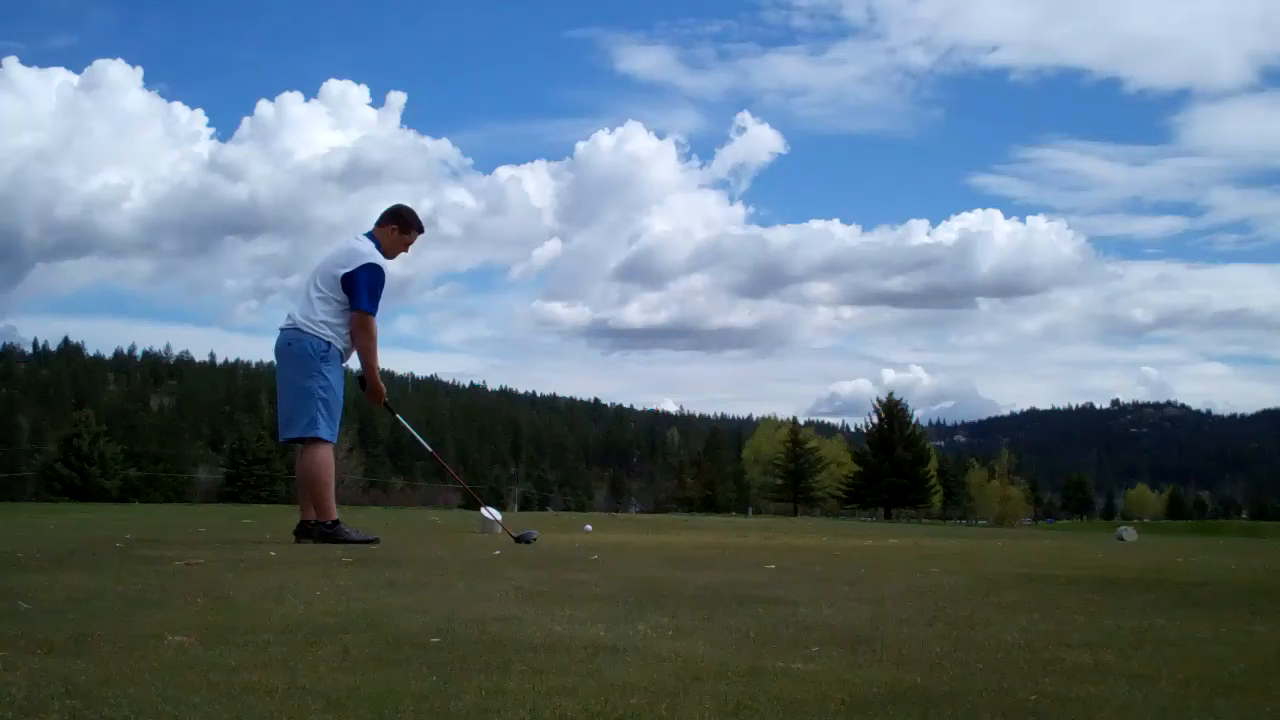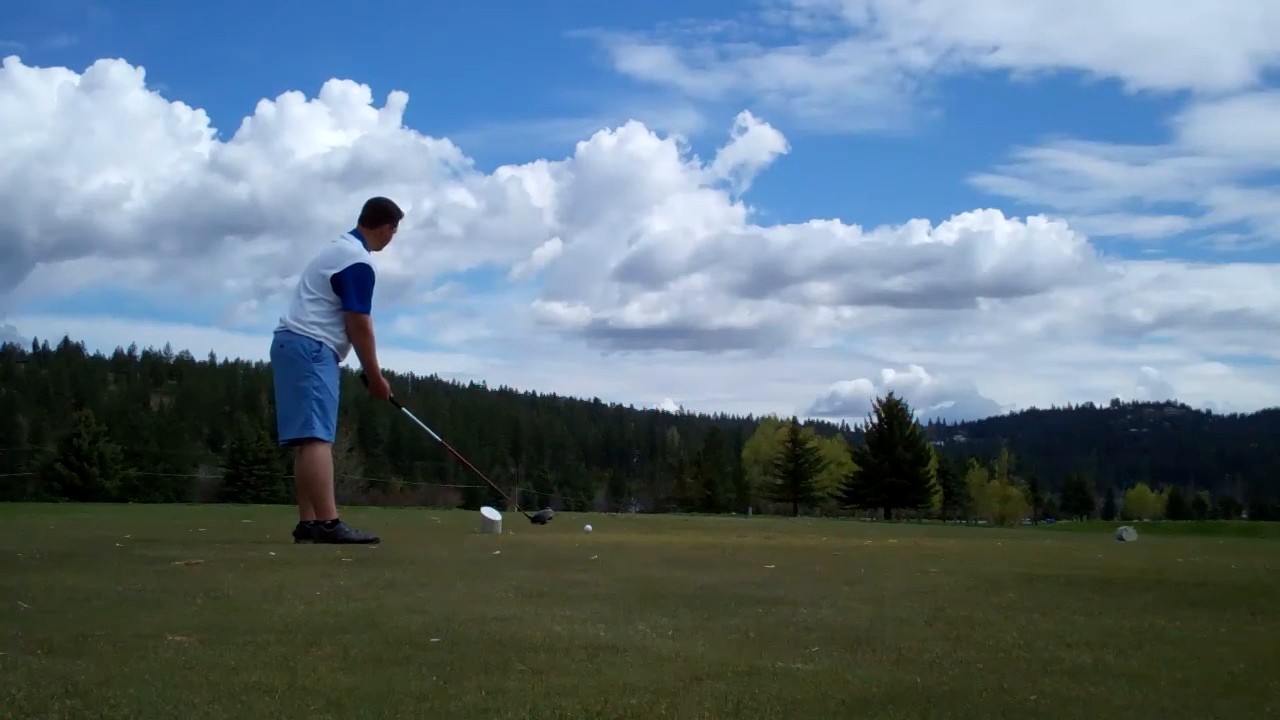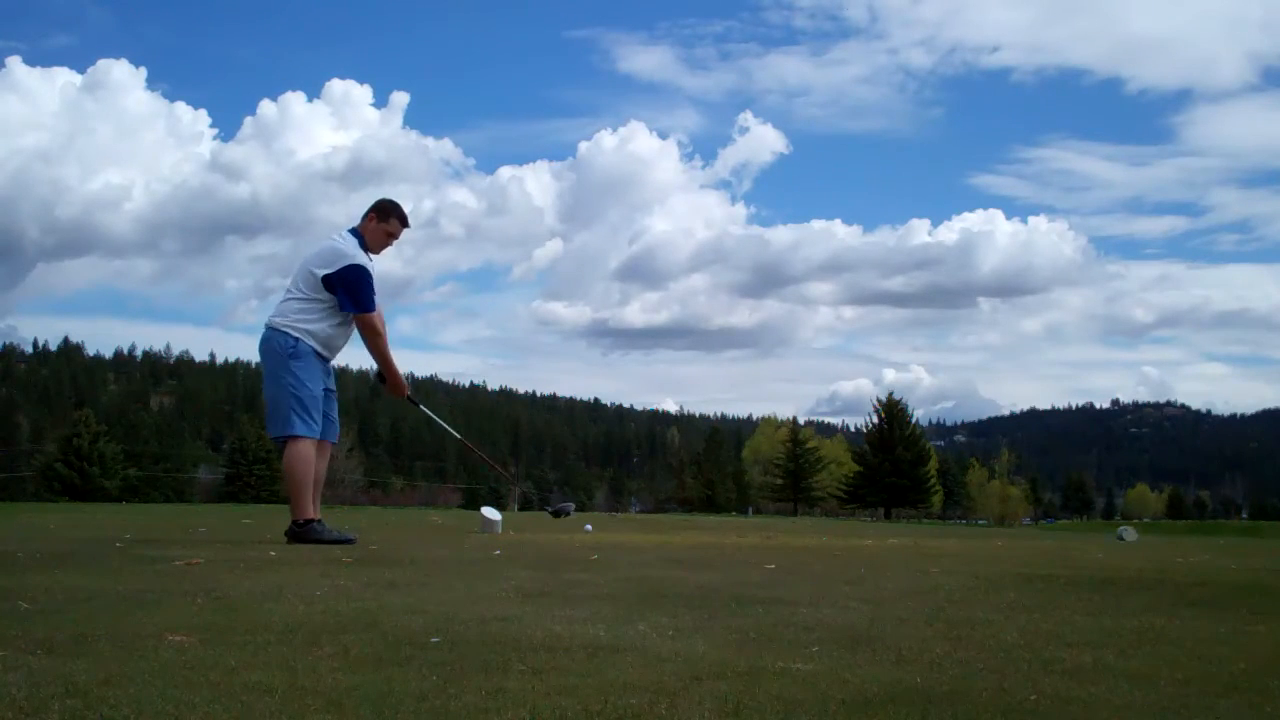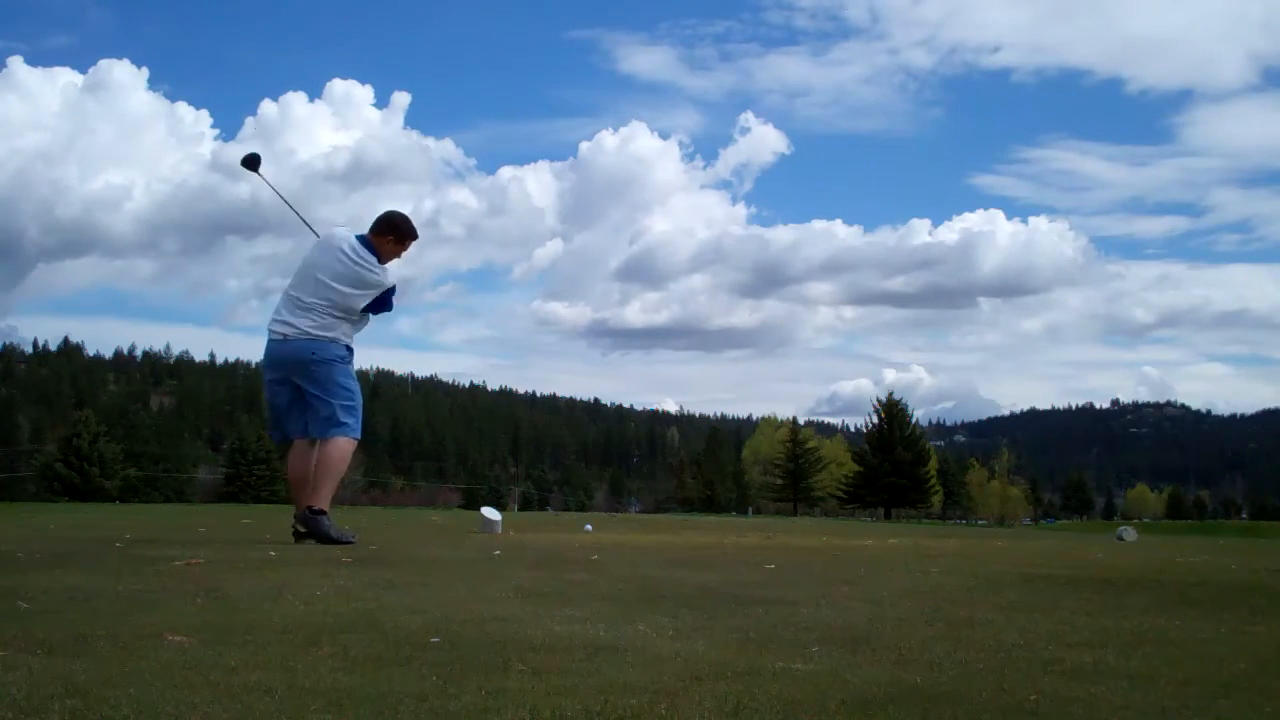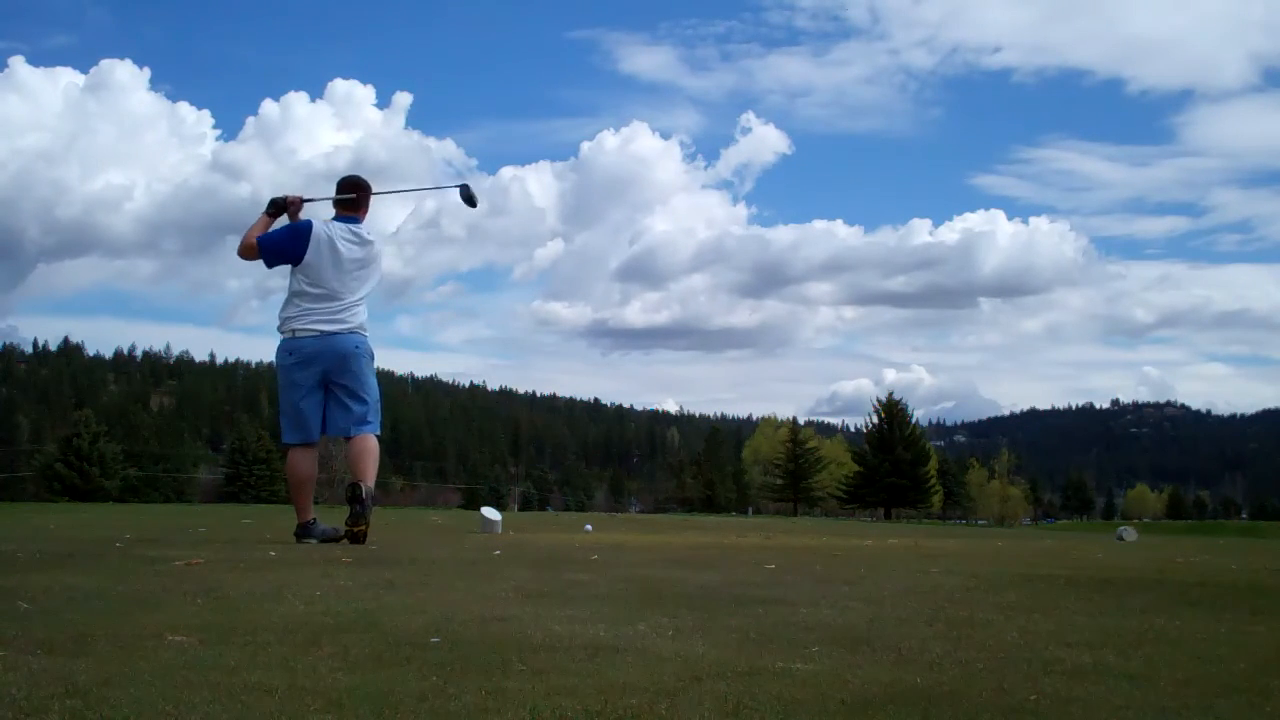
dt=1s
person 1, frame 1
left shoulder: (352, 248)
right shoulder: (370, 263)
right elbow: (363, 327)
left wrist: (369, 375)
right wrist: (374, 380)
left hip: (296, 341)
right hip: (314, 347)
left knee: (311, 437)
right knee: (320, 436)
left ankle: (309, 522)
right ankle: (328, 523)
person 1, frame 2
left shoulder: (339, 248)
right shoulder: (358, 262)
right elbow: (359, 327)
left wrist: (369, 373)
right wrist: (376, 378)
left hip: (294, 345)
right hip: (309, 349)
left knee: (309, 438)
right knee: (316, 438)
left ankle: (308, 523)
right ankle: (328, 523)
person 1, frame 3
left shoulder: (360, 258)
right shoulder: (351, 262)
left elbow: (373, 316)
right elbow: (367, 325)
left wrist: (387, 368)
right wrist: (392, 373)
left hip: (315, 355)
right hip: (293, 346)
left knee: (322, 438)
right knee: (303, 434)
left ankle: (308, 522)
right ankle: (304, 523)
person 1, frame 4
left shoulder: (338, 237)
right shoulder: (382, 282)
right elbow: (380, 307)
left hip: (280, 346)
right hip: (326, 351)
left knee: (302, 437)
right knee: (341, 432)
left ankle: (303, 522)
right ankle: (316, 513)
person 1, frame 5
left shoulder: (308, 233)
right shoulder: (373, 248)
left elbow: (247, 250)
left wrist: (270, 213)
right wrist: (296, 222)
left hip: (300, 345)
right hip: (350, 343)
left knee: (302, 438)
right knee: (362, 427)
left ankle: (307, 523)
right ankle: (364, 490)
